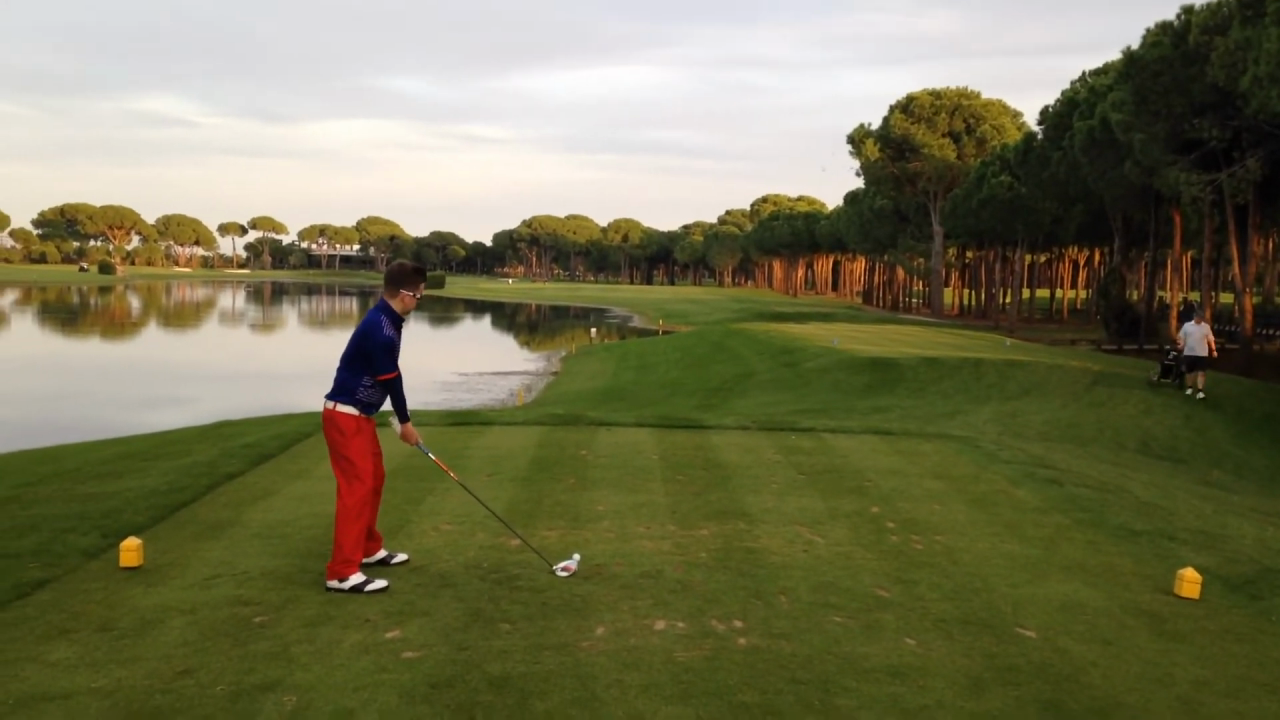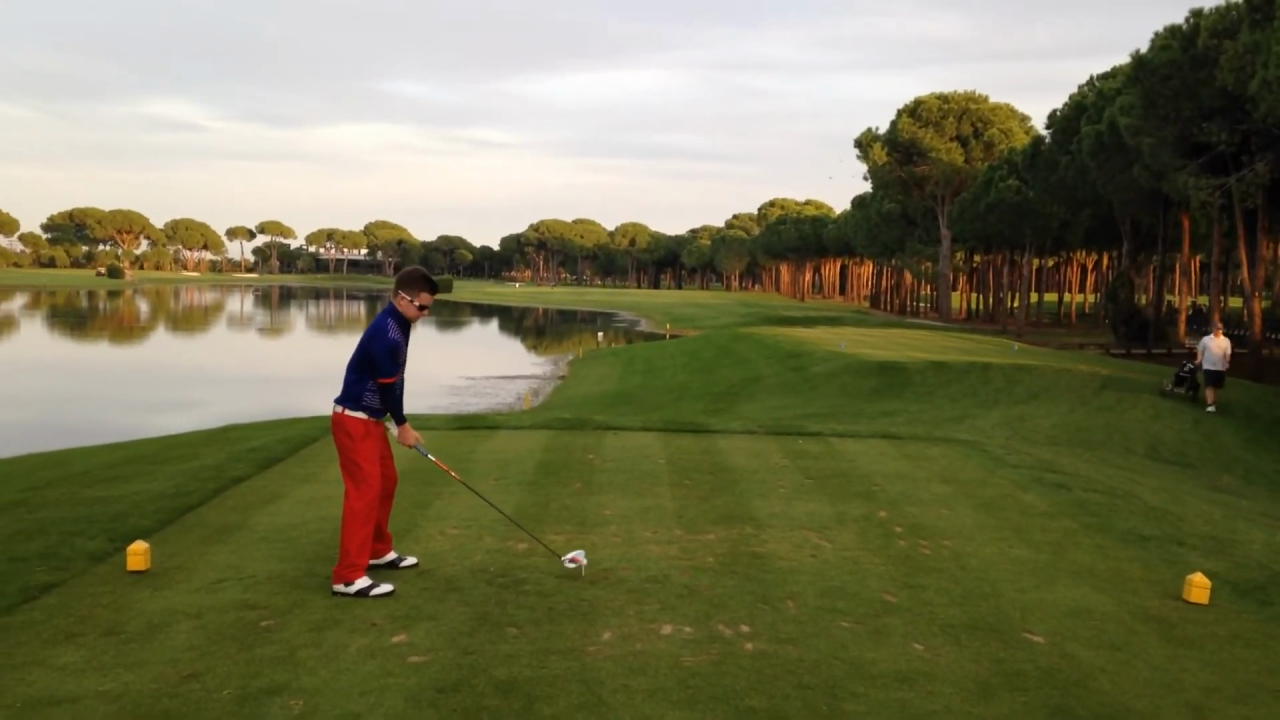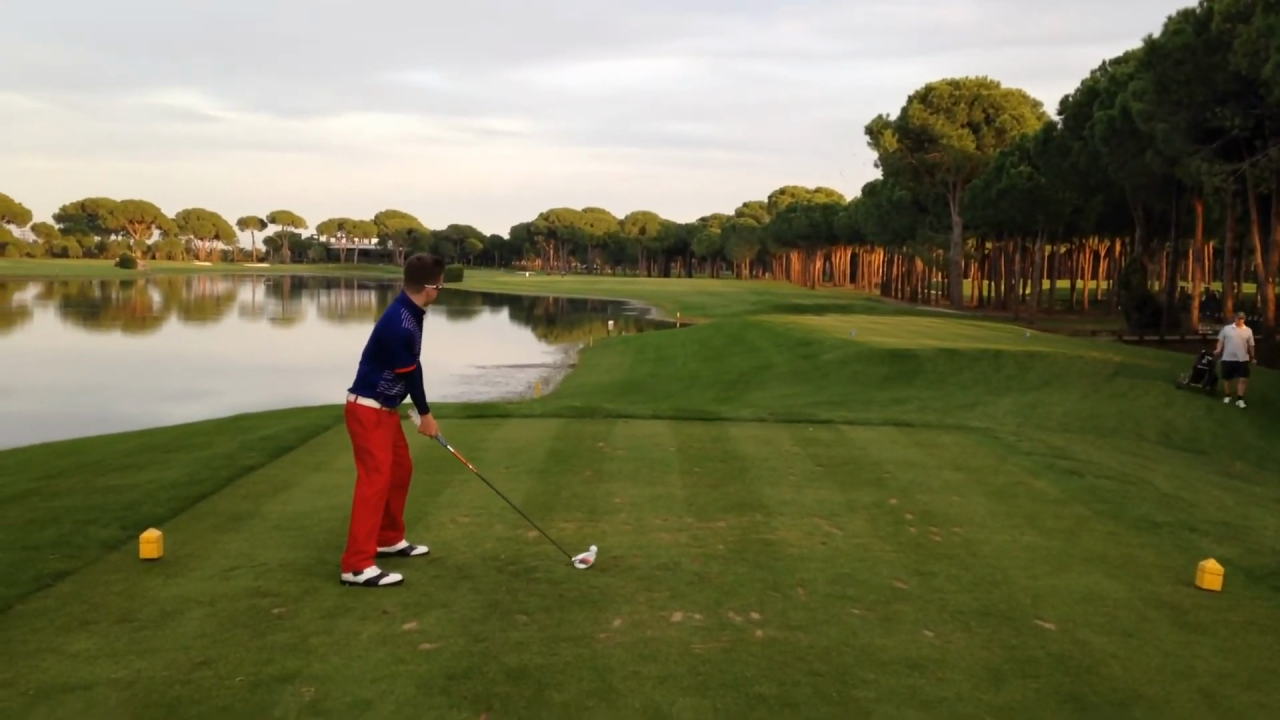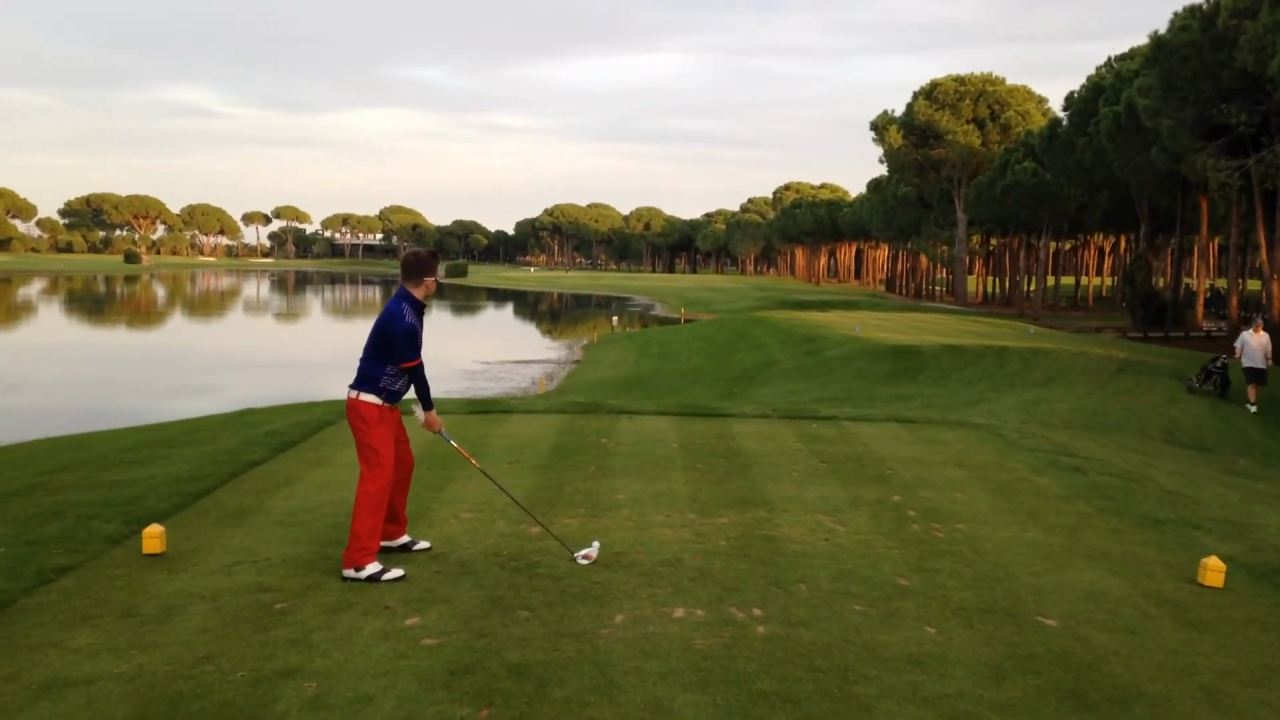
dt=0.5s
person 1, frame 1
left shoulder: (388, 320)
right shoulder: (380, 330)
left elbow: (391, 375)
right elbow: (390, 380)
left wrist: (402, 419)
right wrist: (405, 423)
left hip: (360, 414)
right hip: (345, 415)
left knee: (373, 480)
right knee: (357, 486)
left ankle: (368, 549)
right ankle: (342, 572)
person 1, frame 2
left shoulder: (398, 325)
right shoulder: (385, 334)
left elbow: (395, 380)
right elbow: (388, 385)
left wrist: (400, 423)
right wrist: (402, 425)
left hip: (371, 418)
right hip: (354, 419)
left knee: (385, 482)
right knee: (364, 491)
left ankle: (379, 551)
right ankle: (348, 576)
person 1, frame 3
left shoulder: (410, 314)
right shoulder: (399, 324)
left elbow: (412, 369)
right elbow: (409, 374)
left wrist: (422, 411)
right wrist: (425, 415)
left hip: (384, 407)
right hip: (368, 408)
left knee: (399, 470)
right knee: (375, 478)
left ankle: (390, 538)
right ankle: (357, 565)
person 1, frame 4
left shoulder: (407, 308)
right shoulder: (402, 318)
left elbow: (413, 367)
right elbow: (414, 369)
left wrist: (425, 408)
right wrist: (429, 411)
left hip: (384, 402)
right hip: (369, 404)
left knee: (401, 465)
right knee: (378, 475)
left ankle: (391, 532)
right ankle: (358, 561)
